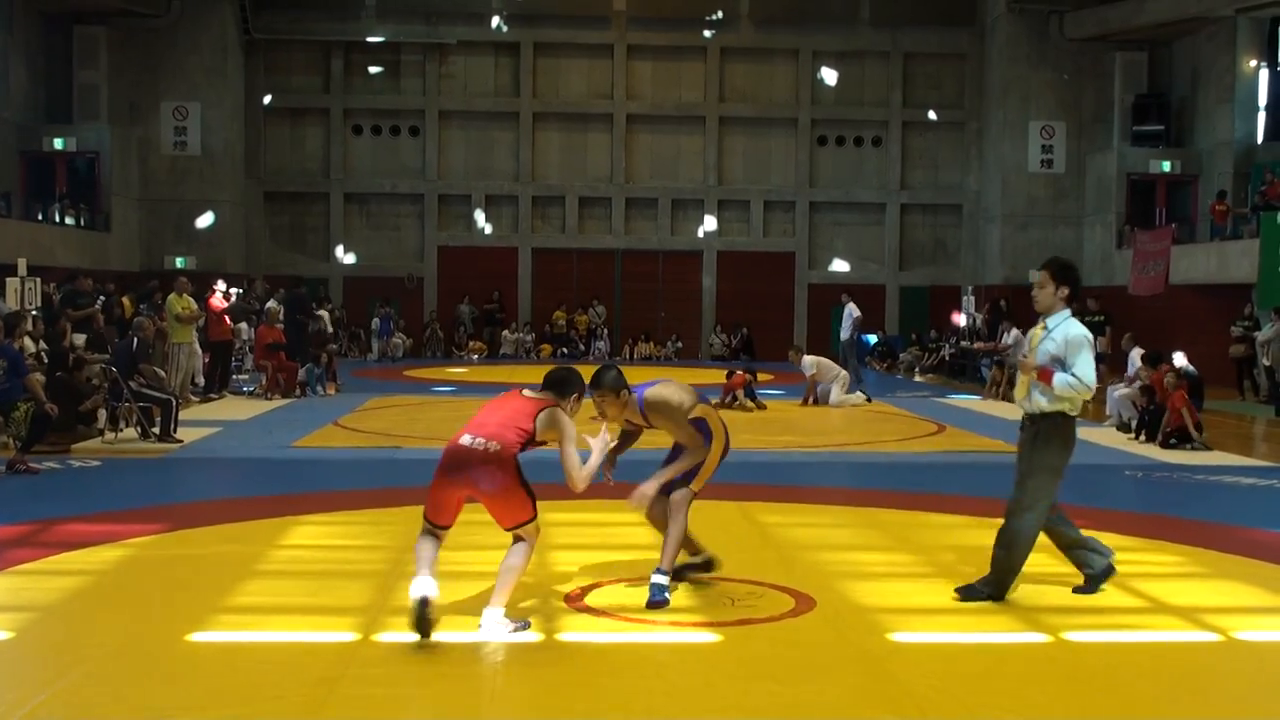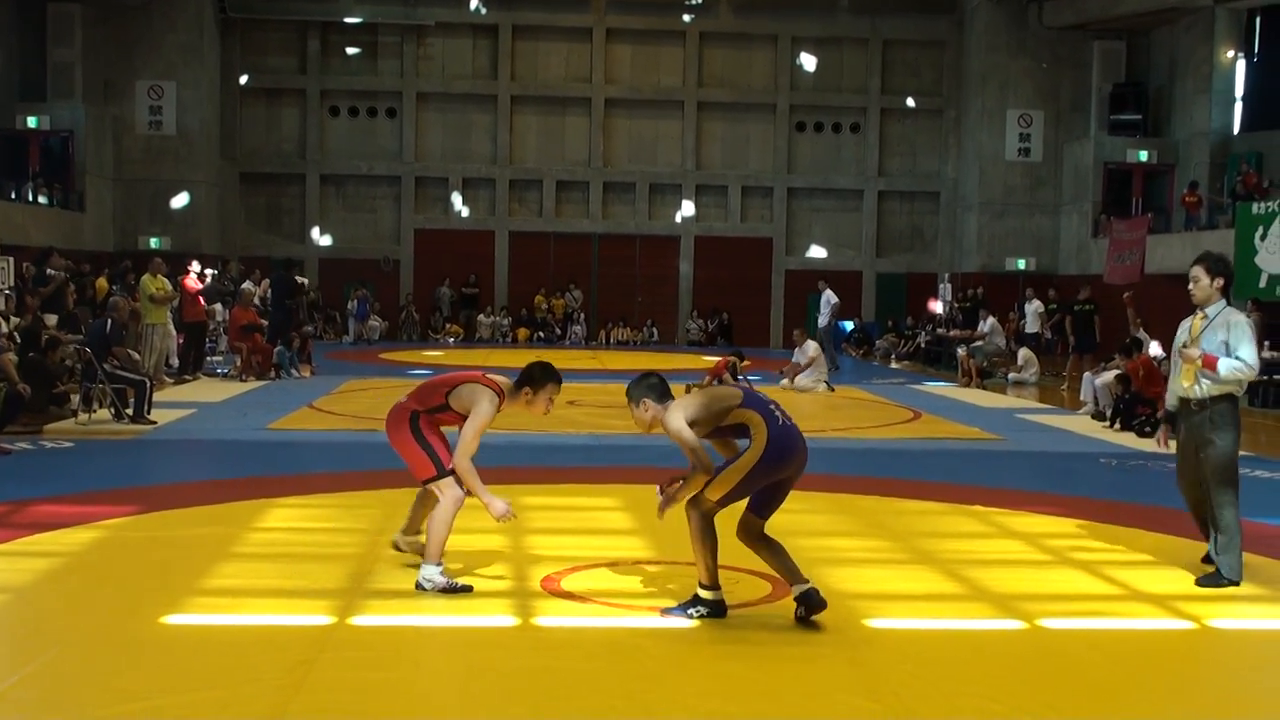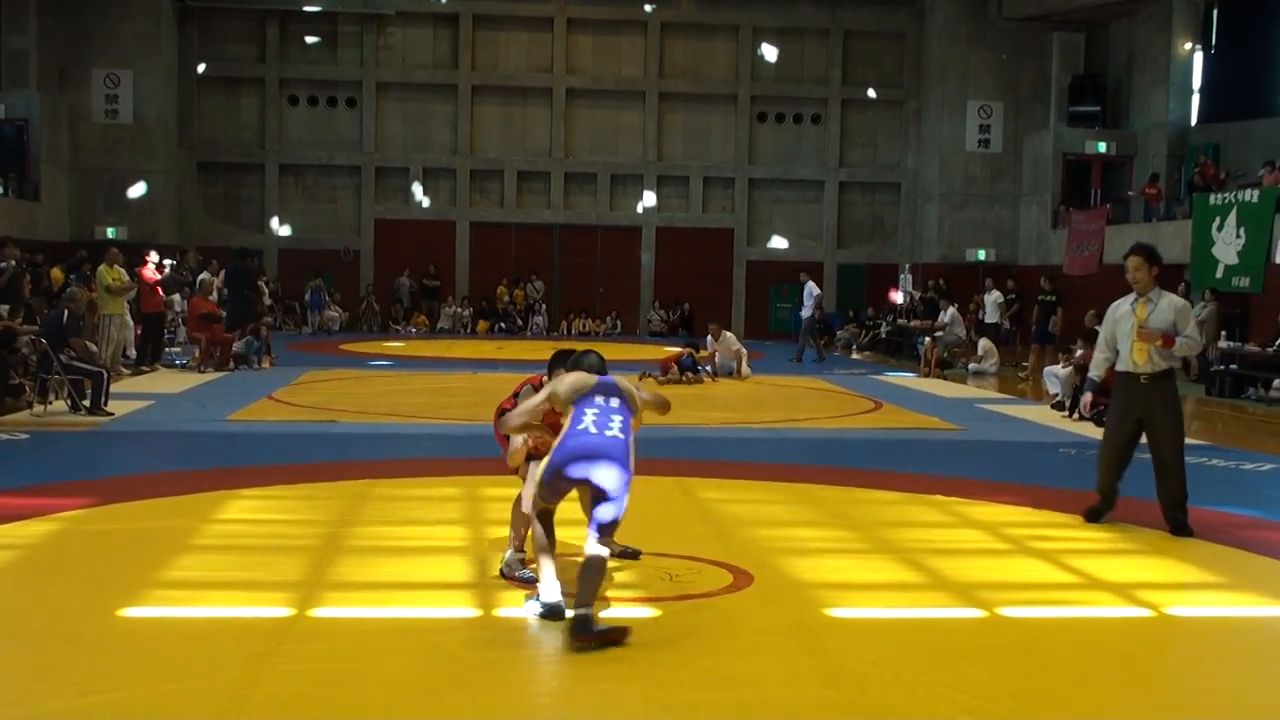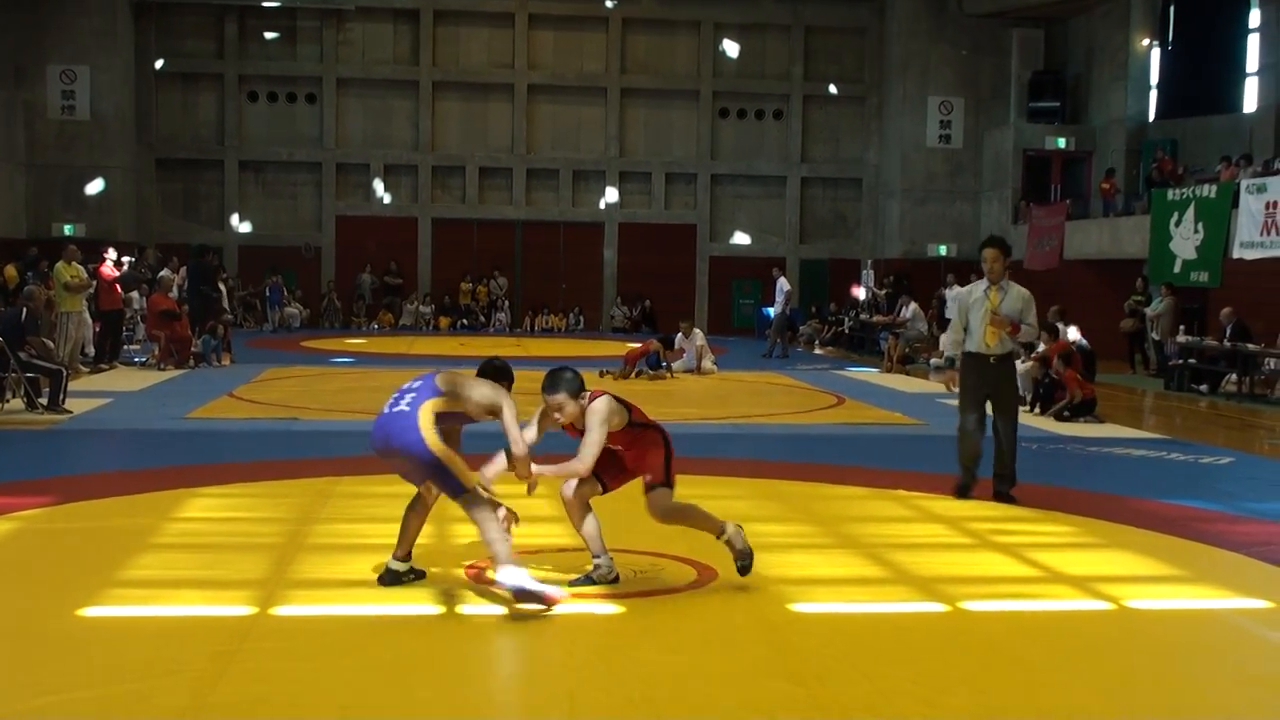
dt=1s
person 1, frame 1
left shoulder: (1075, 334)
right shoulder: (1036, 332)
left elbow: (1084, 386)
left wrist: (1041, 372)
left hip: (1055, 429)
right hip: (1033, 426)
left knee: (1023, 508)
right knee: (1039, 507)
left ankle: (995, 584)
right ankle: (1097, 560)
person 1, frame 2
left shoulder: (1235, 322)
right shoulder: (1186, 326)
left elbow: (1248, 369)
left wrist: (1205, 360)
right wrist: (1167, 418)
left hip: (1219, 412)
right hip: (1188, 412)
left knee: (1221, 489)
right knee: (1190, 487)
left ankle: (1226, 568)
right ankle: (1217, 546)
person 1, frame 3
left shoulder: (1177, 306)
right shoulder: (1117, 309)
left elbow: (1194, 344)
right elbow: (1104, 350)
left wrist: (1162, 339)
right wrist: (1091, 386)
left hip: (1161, 385)
right hip: (1126, 385)
left knee: (1169, 454)
right knee: (1113, 448)
left ankle: (1177, 517)
right ankle: (1105, 500)
person 1, frame 4
left shoulder: (1021, 295)
right shoulder: (968, 293)
left elbow: (1032, 332)
right elbow: (955, 330)
left wrist: (1011, 327)
right wrist: (951, 365)
left hip: (1004, 365)
right hip: (974, 364)
left knee: (1006, 427)
right knee: (971, 423)
left ankle: (1004, 486)
right ankle: (966, 478)
person 2, frame 1
left shoulder: (654, 404)
right shoulder: (621, 408)
left elbow: (694, 450)
right elbow: (634, 429)
left wrist: (656, 481)
right wrist: (612, 454)
left hip: (710, 434)
right hip: (688, 434)
left knee: (678, 503)
right knee: (655, 510)
left ankle: (660, 581)
right ankle: (699, 558)
person 2, frame 2
left shoulder: (671, 416)
right shoulder: (697, 411)
left elbow: (705, 467)
right elbow: (736, 462)
left wrist: (678, 494)
right wrist: (686, 485)
left hip: (771, 442)
right hip: (794, 444)
left knee: (698, 509)
right knee: (749, 531)
left ankle: (709, 598)
right ankle: (805, 592)
person 2, frame 3
left shoulder: (566, 382)
right shoulder: (629, 389)
left elbow: (508, 423)
right elbow: (663, 406)
left wrist: (533, 430)
left hip: (569, 456)
right hip: (614, 464)
left knee: (541, 511)
right knee: (597, 543)
left ankle: (549, 596)
right ankle: (583, 617)
person 2, frame 4
left shoulder: (462, 402)
right shoulder: (499, 396)
left elbow: (455, 470)
right elbow: (519, 450)
left wrist: (494, 500)
right wrist: (525, 472)
left hip: (384, 430)
right hip: (413, 427)
left knee: (430, 492)
right knee: (479, 506)
left ankle: (397, 566)
right ankle: (515, 579)
person 3, frame 1
left shoulder: (513, 396)
right shoulder: (559, 419)
right elbow: (577, 483)
right wrist: (599, 451)
left hip: (454, 457)
right hip: (494, 467)
left knee: (432, 533)
right knee: (527, 535)
left ankle: (423, 588)
right ankle: (493, 616)
person 3, frame 2
left shoulder: (504, 387)
right shoulder: (488, 402)
right elbow: (460, 459)
right wrist: (490, 500)
left hip: (413, 418)
right hip: (410, 421)
left knee: (444, 482)
right knee: (453, 495)
left ankle: (407, 536)
right ankle: (429, 575)
person 3, frame 3
right shoulder: (531, 396)
right elbow: (511, 461)
right wrist: (522, 447)
left hip: (552, 425)
right knee: (534, 480)
left ankle: (606, 542)
right ankle: (513, 559)
person 3, frame 4
left shoulder: (598, 408)
right shoulder: (550, 411)
left elbow: (583, 467)
right elbow: (524, 440)
left wrist: (535, 469)
left hip: (650, 441)
right hip: (621, 449)
left knee: (660, 510)
right knee: (571, 493)
left ankle: (728, 533)
right ankle: (604, 567)
